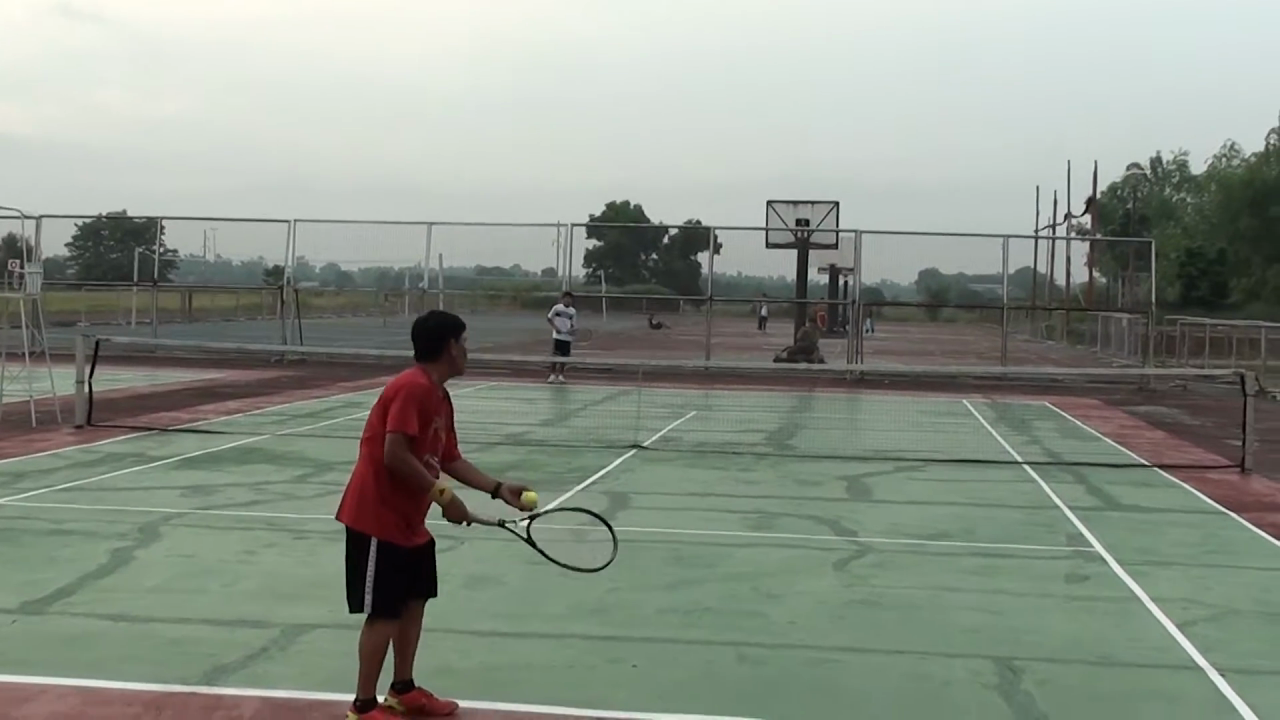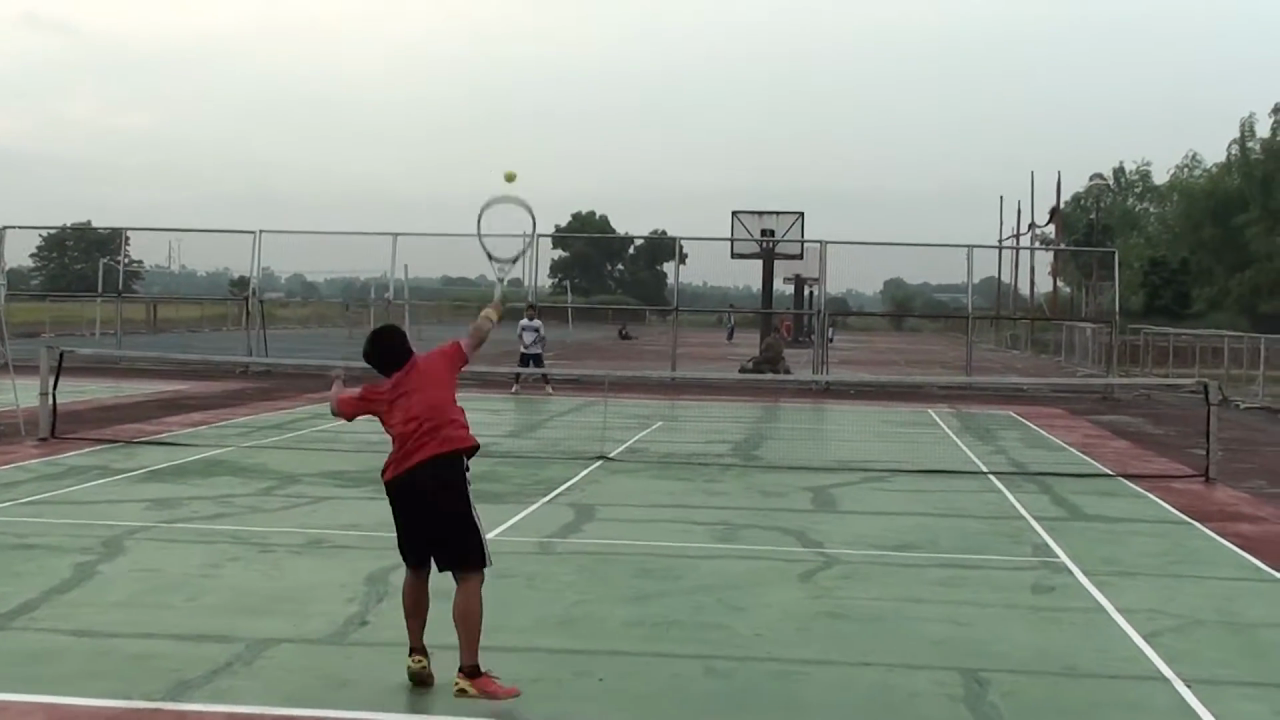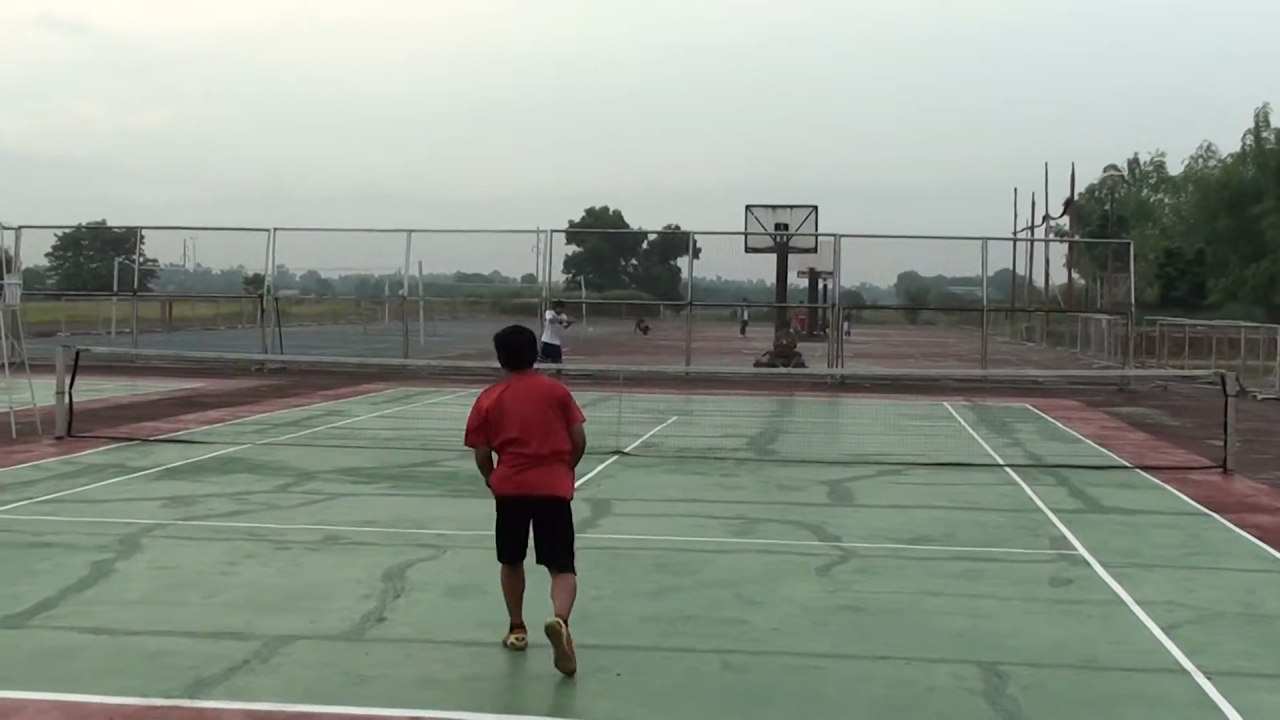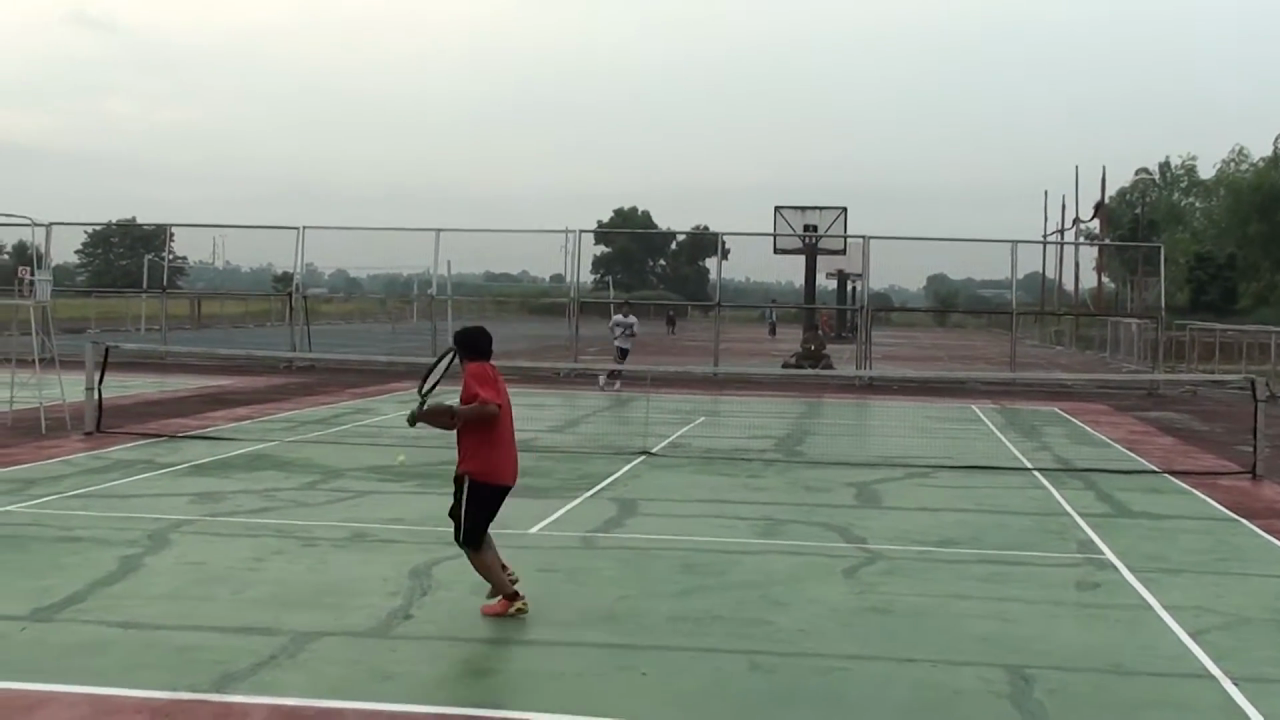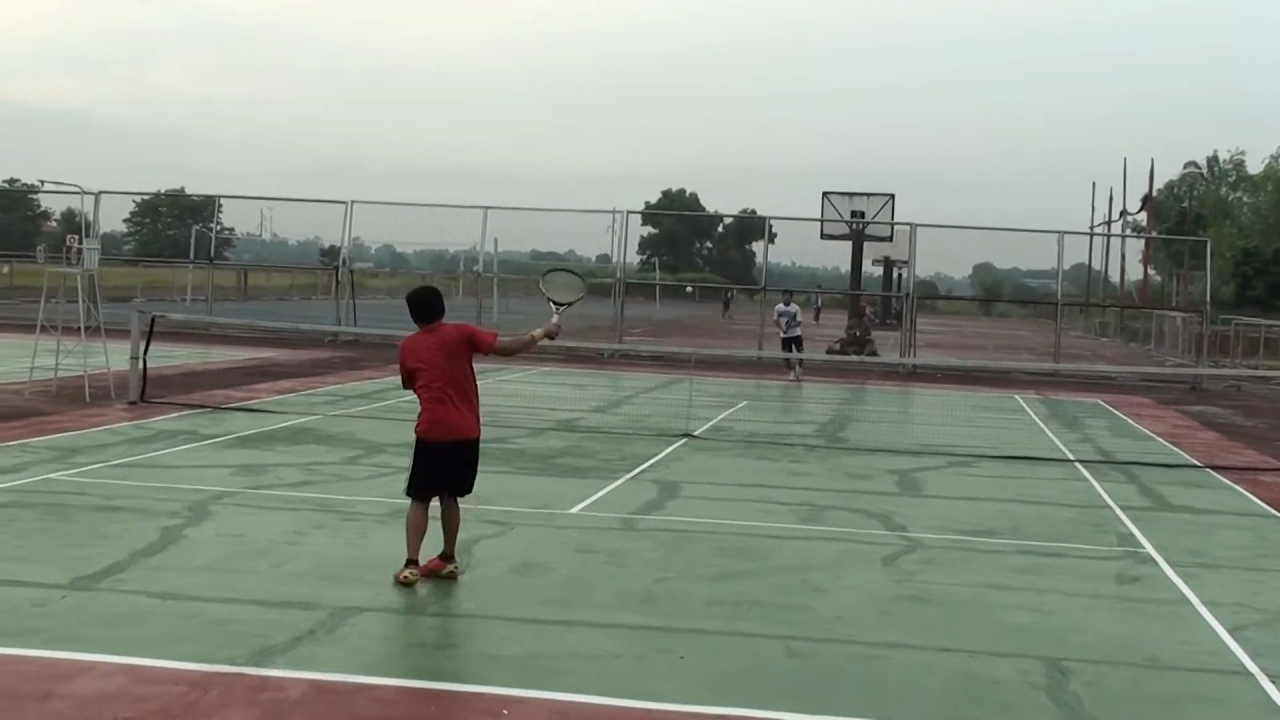
dt=1s
person 1, frame 1
left shoulder: (440, 396)
right shoulder: (413, 388)
left elbow: (450, 460)
right elbow: (393, 456)
left wrist: (499, 490)
right wrist: (444, 498)
left hip: (408, 521)
right hip: (377, 518)
left knee: (412, 603)
right knee: (384, 612)
person 1, frame 2
left shoulder: (377, 393)
right shoulder: (435, 362)
left elbow: (338, 407)
right elbow: (477, 334)
left wrist: (336, 384)
right wrist: (492, 311)
left hip: (400, 479)
right hip: (441, 467)
left knee: (416, 568)
right knee: (470, 572)
left ankle: (417, 655)
right ankle: (470, 674)
person 1, frame 3
left shoulder: (488, 399)
right shoulder: (557, 390)
left elbow: (481, 456)
right elbow: (578, 442)
left wrist: (493, 480)
left hip: (509, 489)
right hip: (554, 489)
left knee: (511, 561)
right knee: (562, 569)
left ankle: (516, 629)
right ankle: (559, 620)
person 1, frame 4
left shoulder: (477, 372)
right shoulder: (489, 374)
left elbow: (489, 409)
right elbow: (458, 422)
left wrist: (449, 410)
right wrist: (428, 414)
left hip: (480, 471)
right hip: (501, 471)
left knee: (468, 541)
right knee: (468, 525)
left ankle: (511, 597)
right ankle: (502, 574)
person 1, frame 5
left shoulder: (408, 347)
right shoulder: (462, 334)
right elbow: (505, 347)
right wrist: (541, 332)
left hip: (432, 431)
right hip: (467, 431)
left knee: (419, 499)
right knee: (449, 495)
left ankle: (411, 565)
right ankle: (447, 559)
